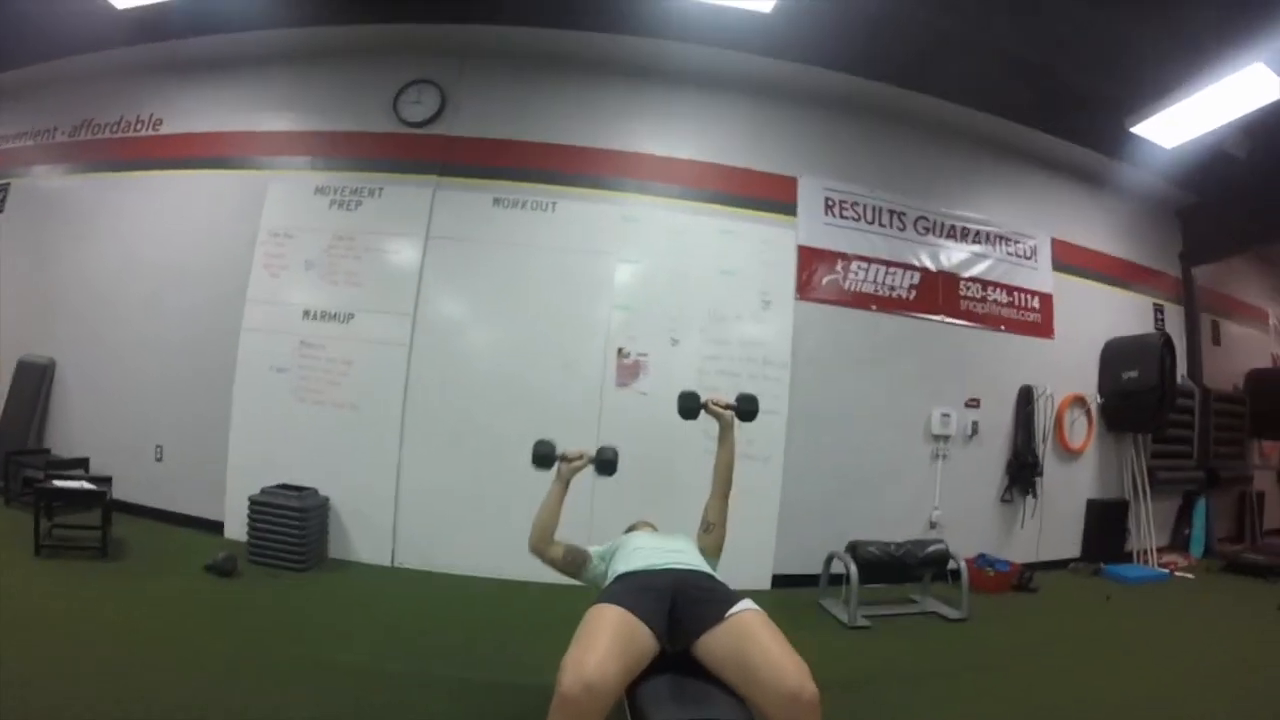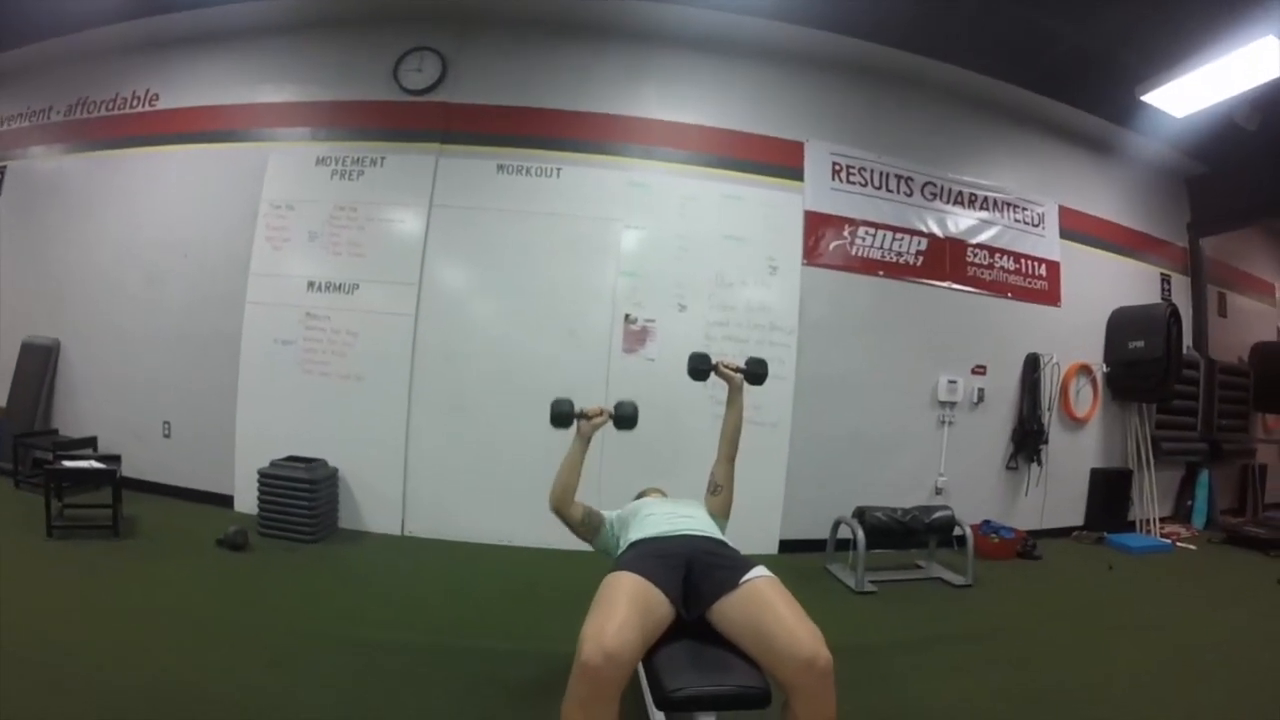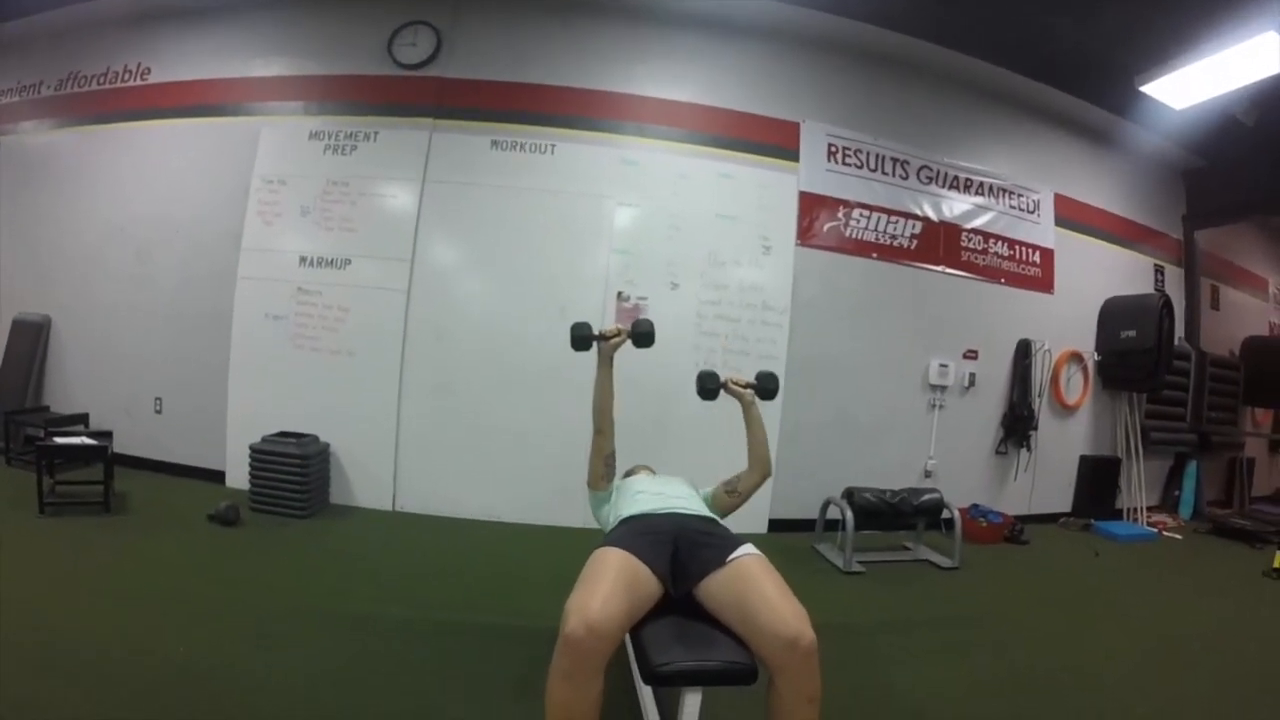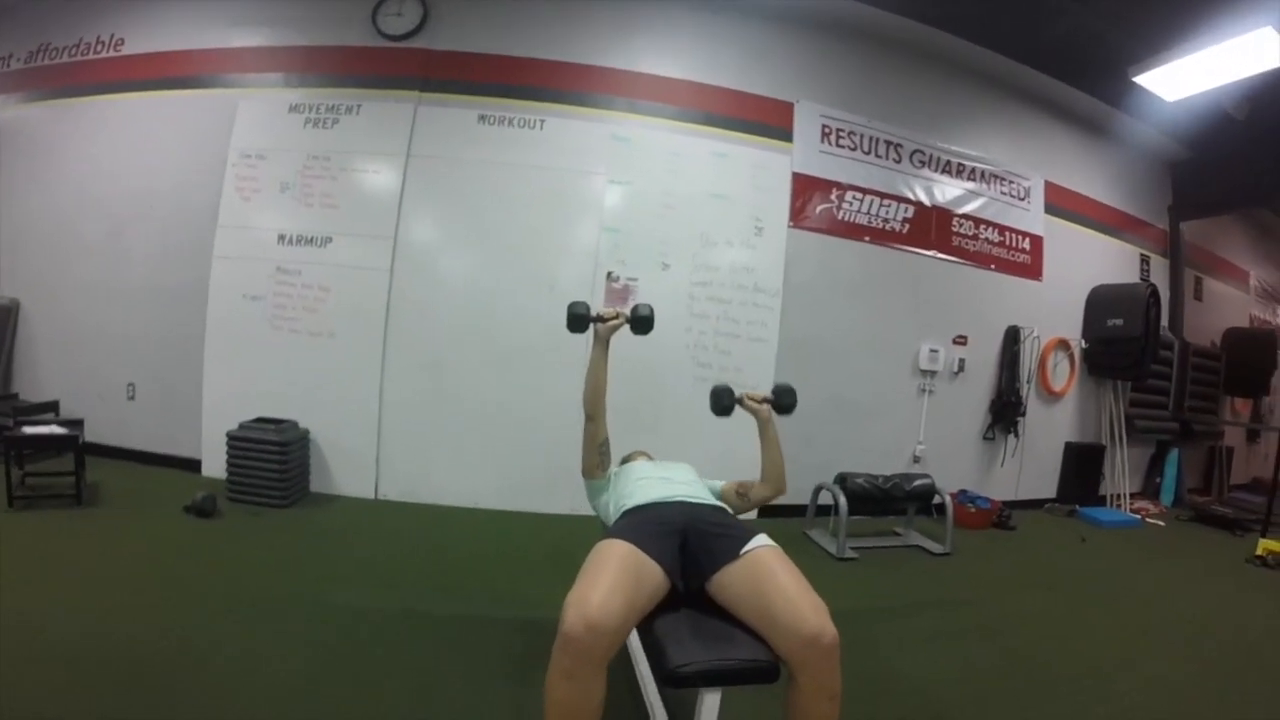
dt=1s
person 1, frame 1
left shoulder: (691, 548)
right shoulder: (610, 553)
left elbow: (720, 494)
right elbow: (541, 546)
left wrist: (726, 428)
right wrist: (562, 480)
right knee: (577, 693)
person 1, frame 2
left shoulder: (703, 513)
right shoulder: (620, 521)
left elbow: (725, 459)
right elbow: (560, 504)
left wrist: (736, 391)
right wrist: (582, 437)
left hip: (717, 555)
left knee: (813, 665)
right knee: (597, 662)
person 1, frame 3
left shoulder: (697, 498)
right shoulder: (613, 497)
left elbow: (759, 469)
right elbow: (603, 430)
left wrist: (748, 404)
right wrist: (605, 359)
left hip: (706, 533)
right hip: (637, 529)
left knee: (798, 645)
right knee: (581, 635)
person 1, frame 4
left shoulder: (695, 479)
right shoulder: (610, 485)
left elbow: (772, 487)
right elbow: (594, 417)
left wrist: (765, 421)
right wrist: (601, 343)
left hip: (715, 522)
right hip: (643, 519)
left knee: (819, 642)
right knee: (582, 632)
